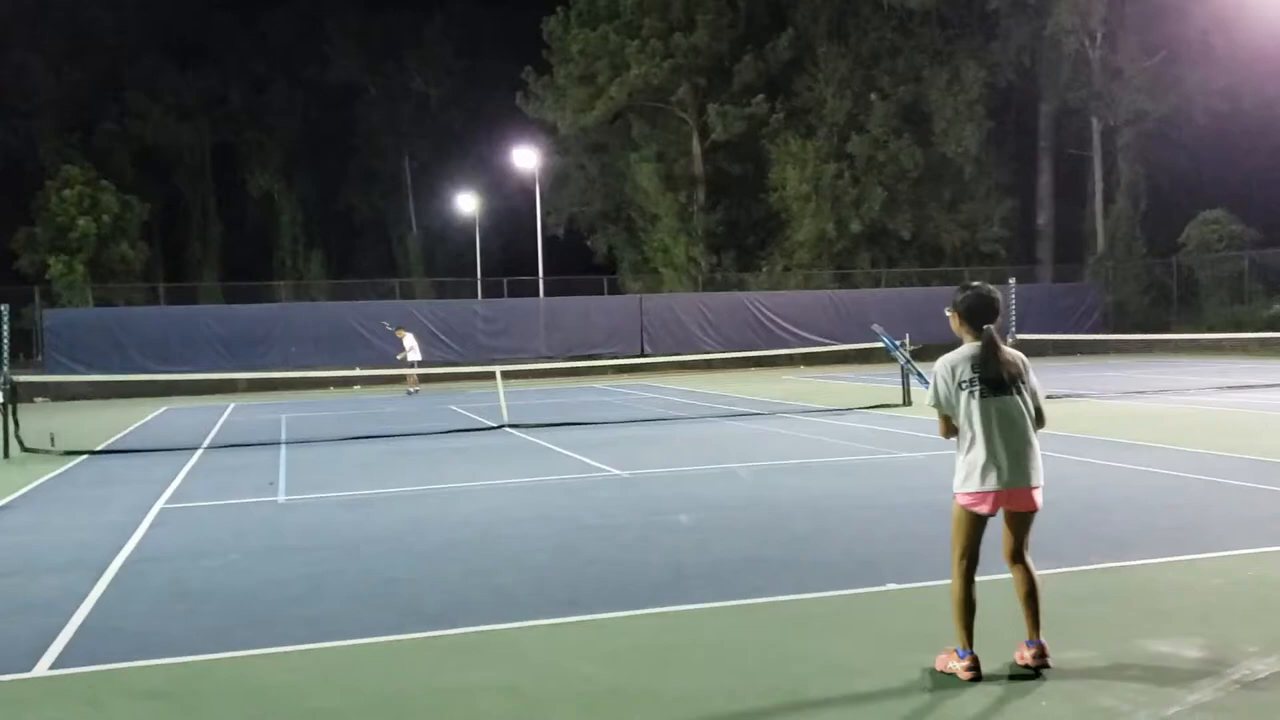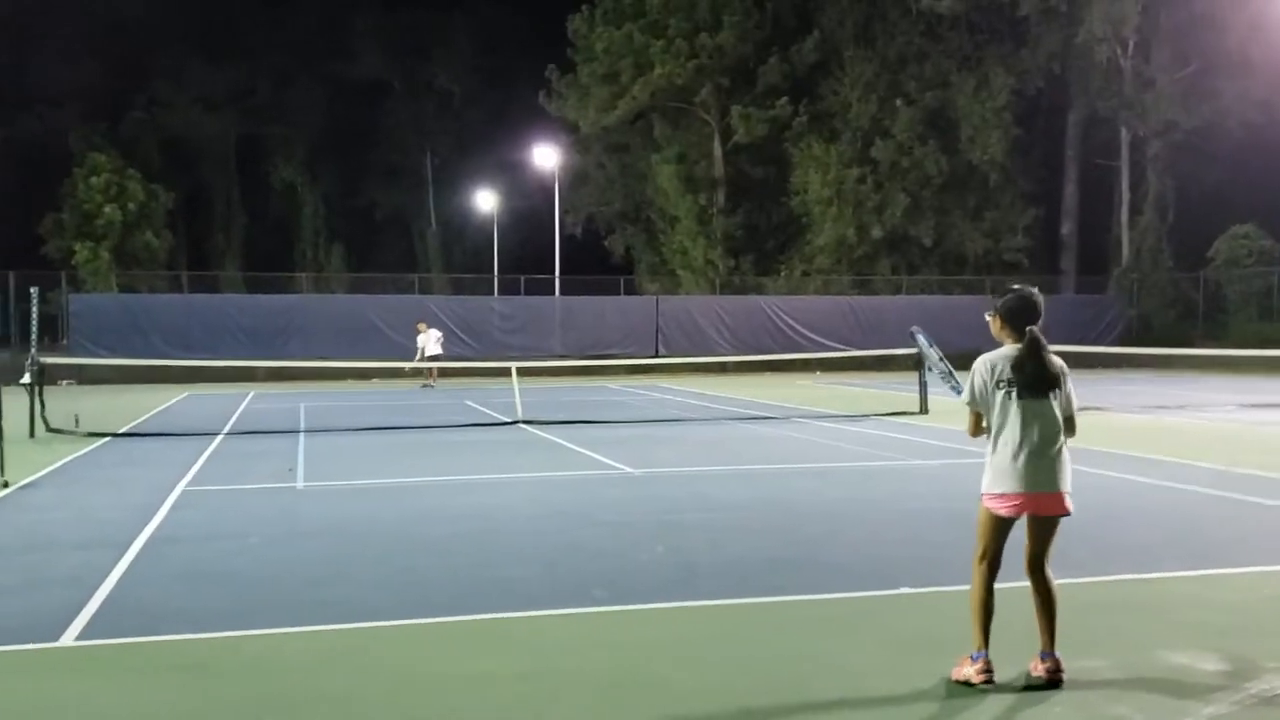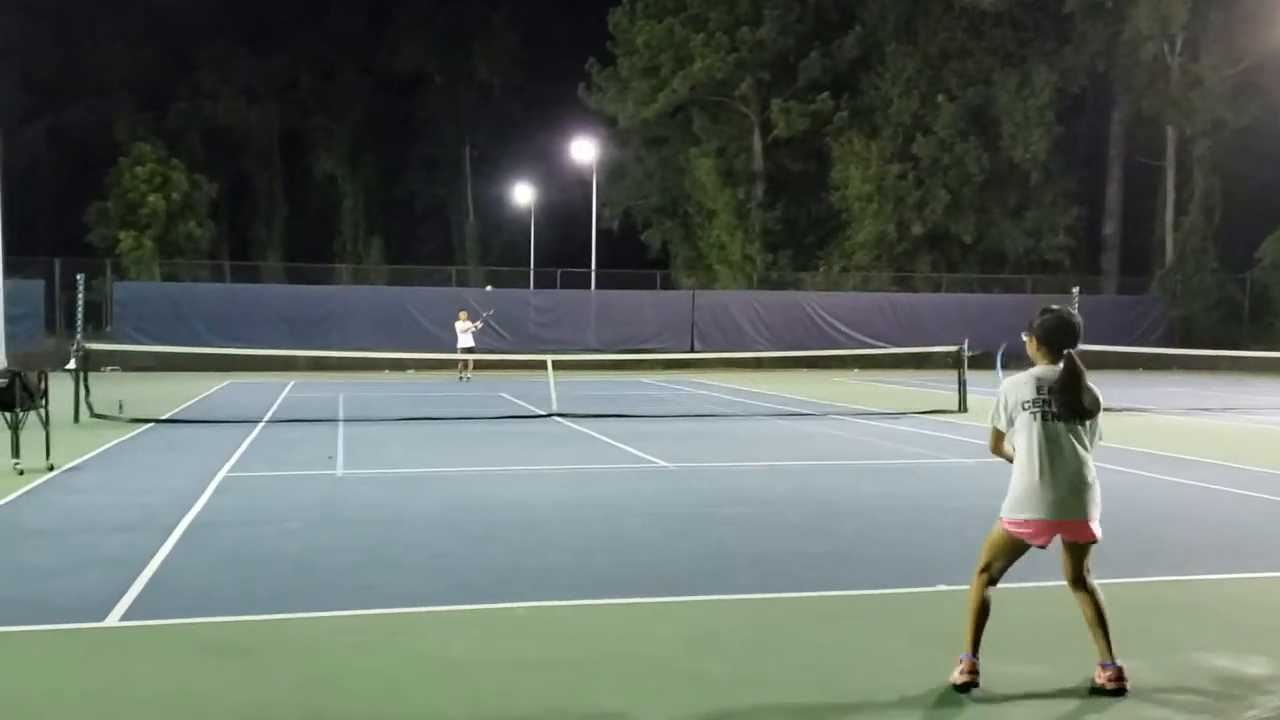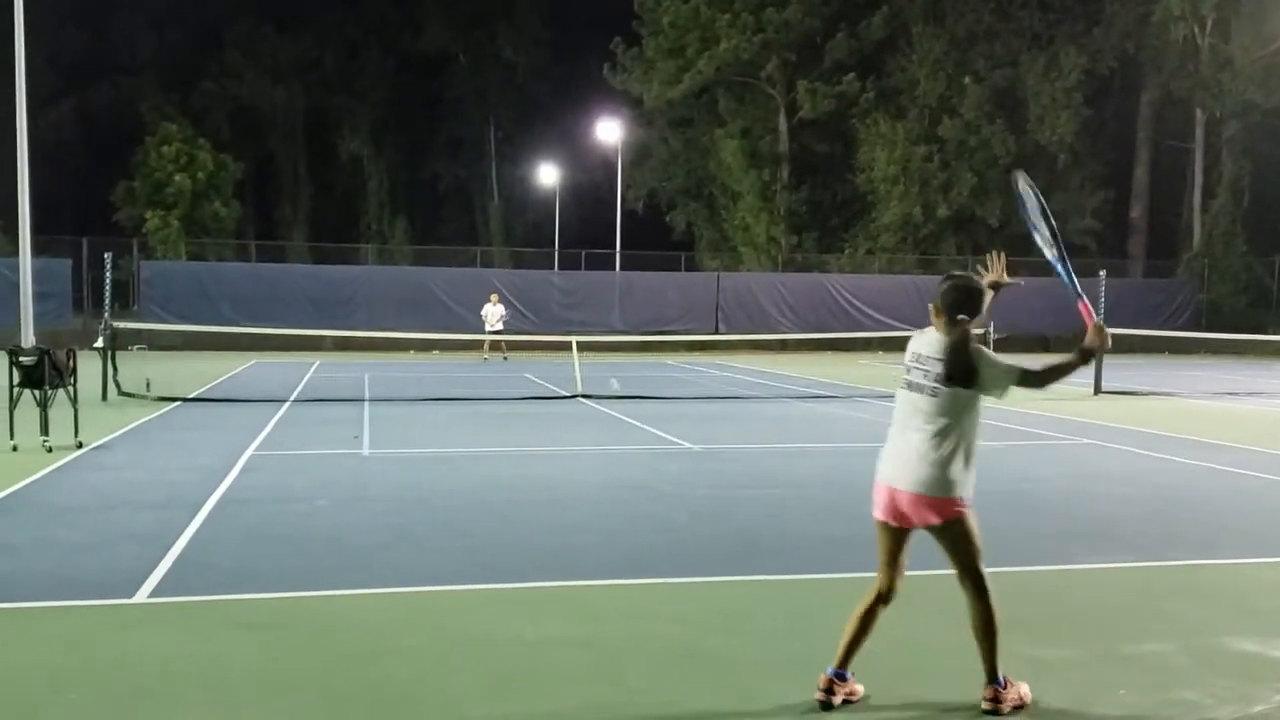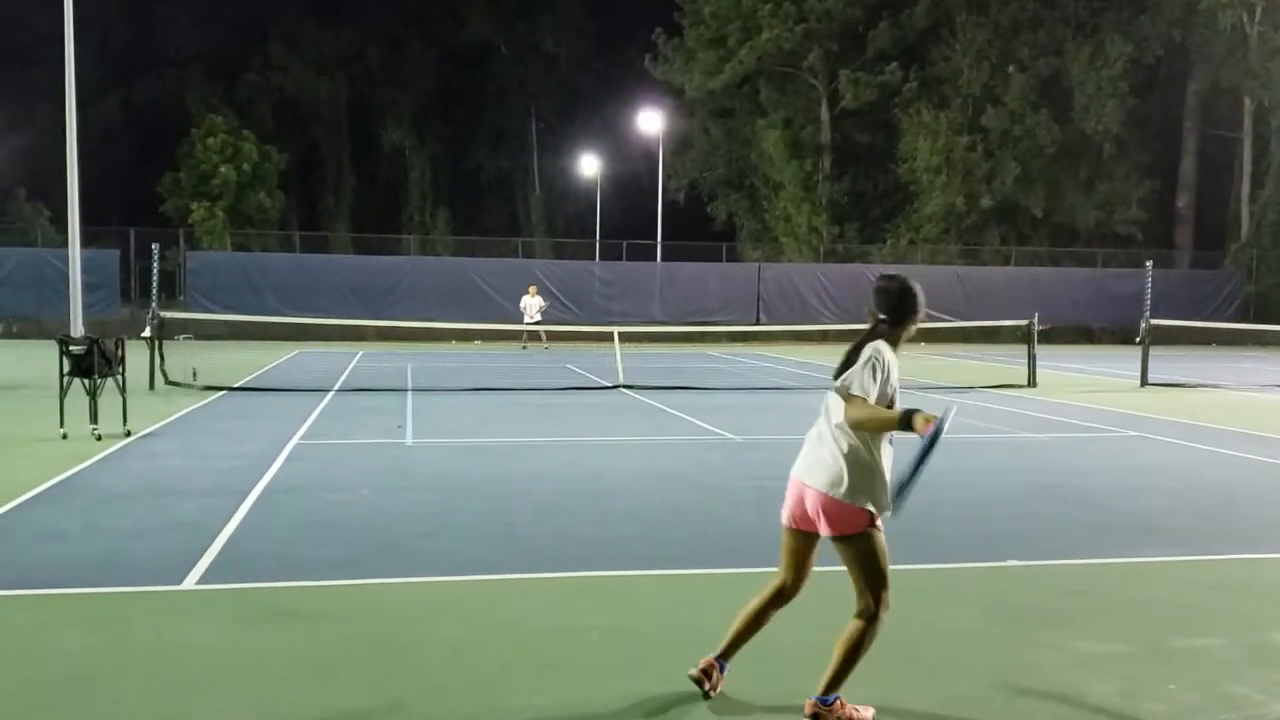
dt=0.5s
person 1, frame 1
left shoulder: (949, 365)
right shoulder: (1017, 360)
left elbow: (946, 430)
right elbow: (1039, 420)
left hip: (978, 479)
right hip: (1025, 476)
left knee: (963, 565)
right knee: (1017, 556)
left ankle: (965, 656)
right ankle: (1034, 645)
person 1, frame 2
left shoulder: (989, 364)
right shoulder: (1057, 366)
left elbow: (975, 429)
right elbow: (1070, 428)
left hip: (1006, 482)
right hip: (1052, 481)
left knee: (984, 567)
right knee: (1037, 567)
left ankle: (979, 660)
right ankle: (1049, 659)
person 1, frame 3
left shoulder: (1014, 387)
right shoulder: (1089, 394)
left elbow: (997, 445)
right elbow: (1083, 448)
left hip: (1030, 506)
right hip: (1078, 506)
left knee: (983, 576)
right knee: (1080, 581)
left ankle: (969, 665)
right ankle: (1110, 668)
person 1, frame 4
left shoulder: (916, 344)
right shoulder: (977, 360)
left elbow: (944, 333)
right elbow: (1035, 379)
left wrist: (987, 287)
right wrist: (1087, 353)
left hip: (890, 480)
right hip: (936, 489)
left knee: (885, 586)
right knee: (975, 585)
left ankle: (835, 679)
person 1, frame 5
left shoulder: (865, 351)
right shoulder: (879, 357)
right elbow: (860, 419)
right wrist: (904, 420)
left hip: (806, 483)
right hip: (845, 498)
left knee: (786, 586)
right knee: (873, 605)
left ankle: (715, 664)
